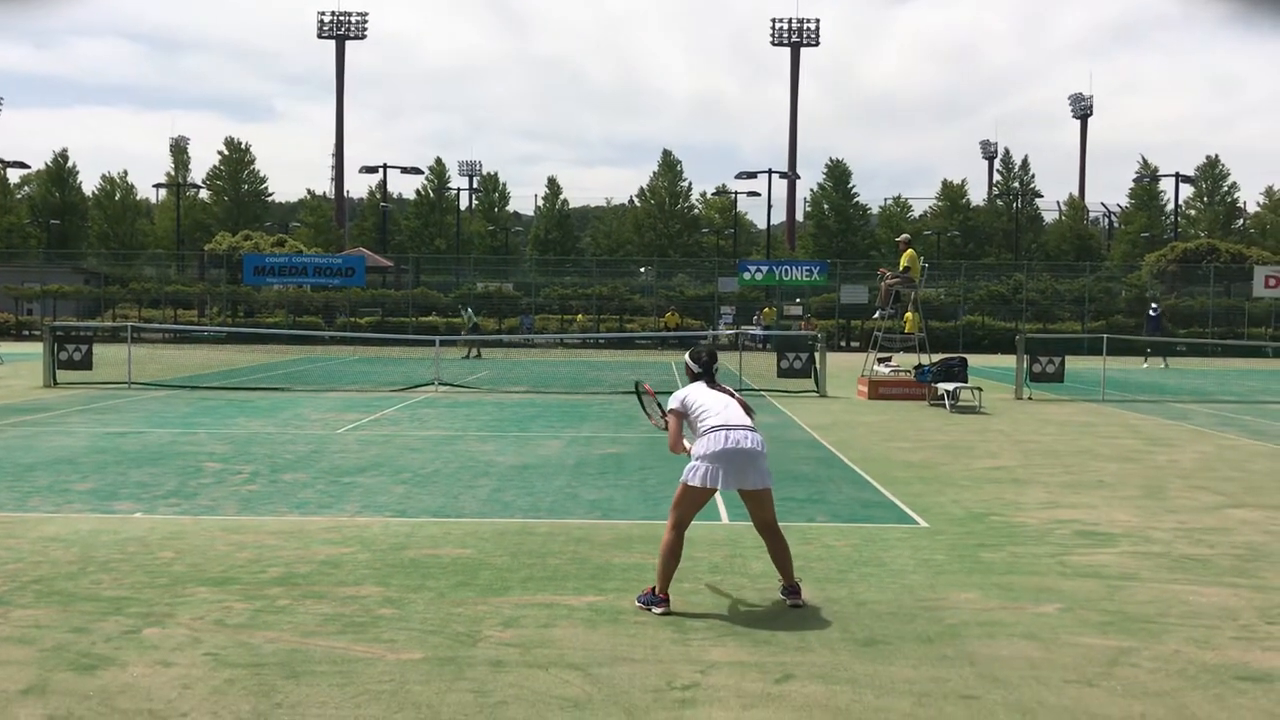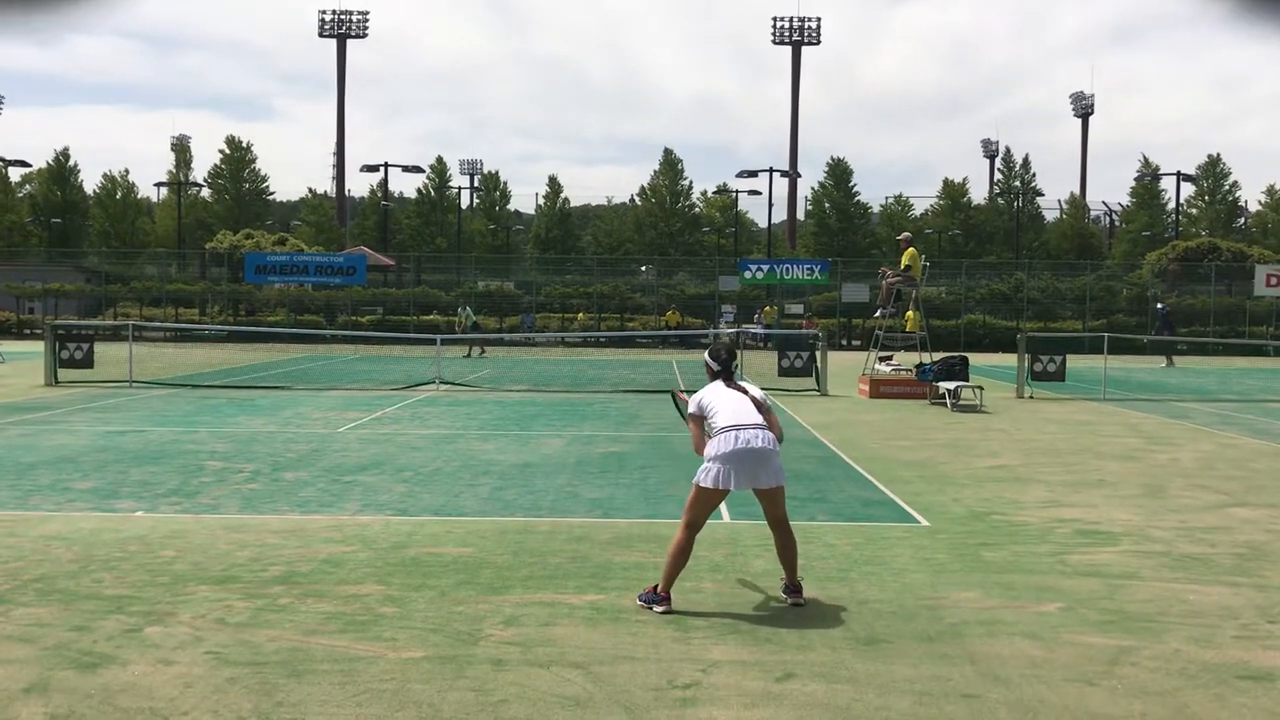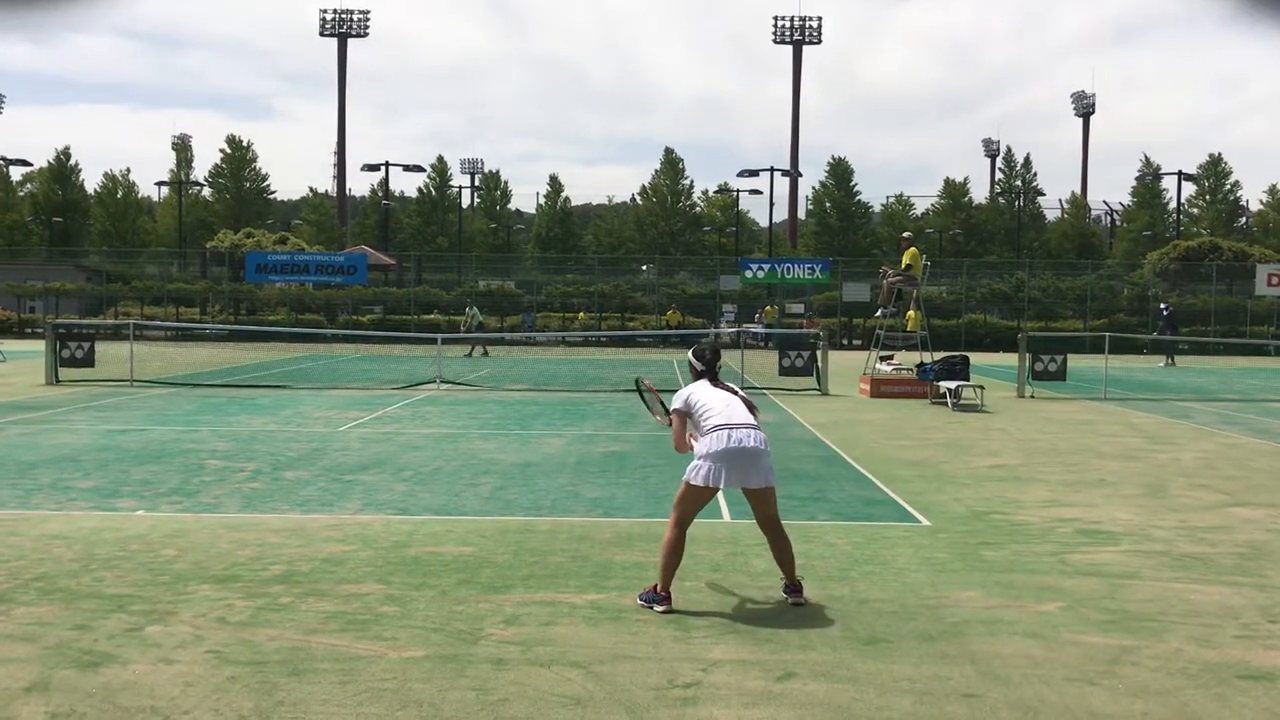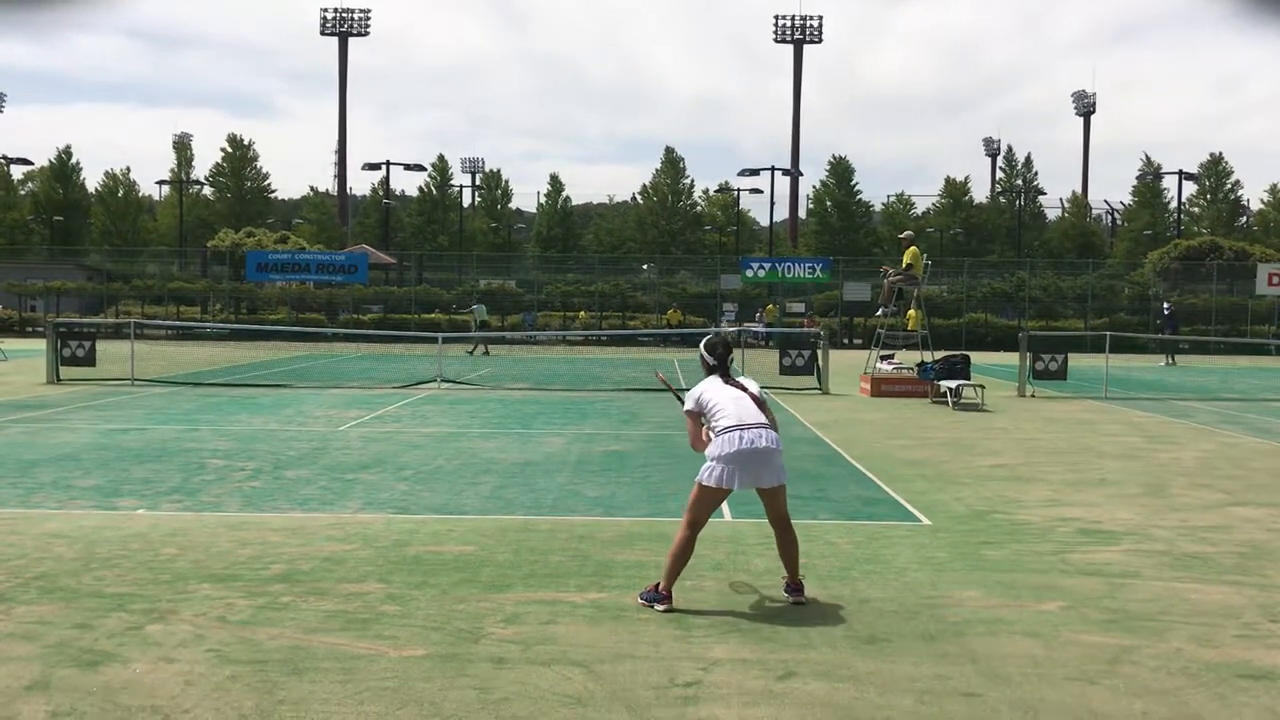
dt=0.5s
person 1, frame 1
left shoulder: (681, 395)
right shoulder: (730, 393)
left elbow: (675, 445)
left wrist: (687, 447)
left hip: (714, 448)
right hip: (753, 447)
left knee: (676, 525)
right knee: (768, 526)
left ankle: (659, 595)
right ankle: (791, 589)
person 1, frame 2
left shoulder: (700, 396)
right shoulder: (753, 390)
left elbow: (700, 448)
right elbow: (778, 434)
left hip: (725, 449)
right hip: (764, 446)
left knee: (689, 525)
right knee: (780, 522)
left ankle: (661, 594)
right ankle: (793, 587)
person 1, frame 3
left shoulder: (685, 393)
right shoulder: (734, 390)
left elbow: (680, 445)
left wrist: (693, 440)
left hip: (717, 448)
right hip: (756, 446)
left knee: (678, 523)
right knee: (771, 523)
left ankle: (661, 593)
right ankle: (793, 586)
person 1, frame 4
left shoulder: (697, 392)
right shoulder: (749, 384)
left elbow: (697, 444)
right elbow: (773, 426)
left hip: (728, 449)
right hip: (768, 445)
left knee: (691, 524)
right knee: (781, 520)
left ankle: (663, 592)
right ankle: (795, 585)
